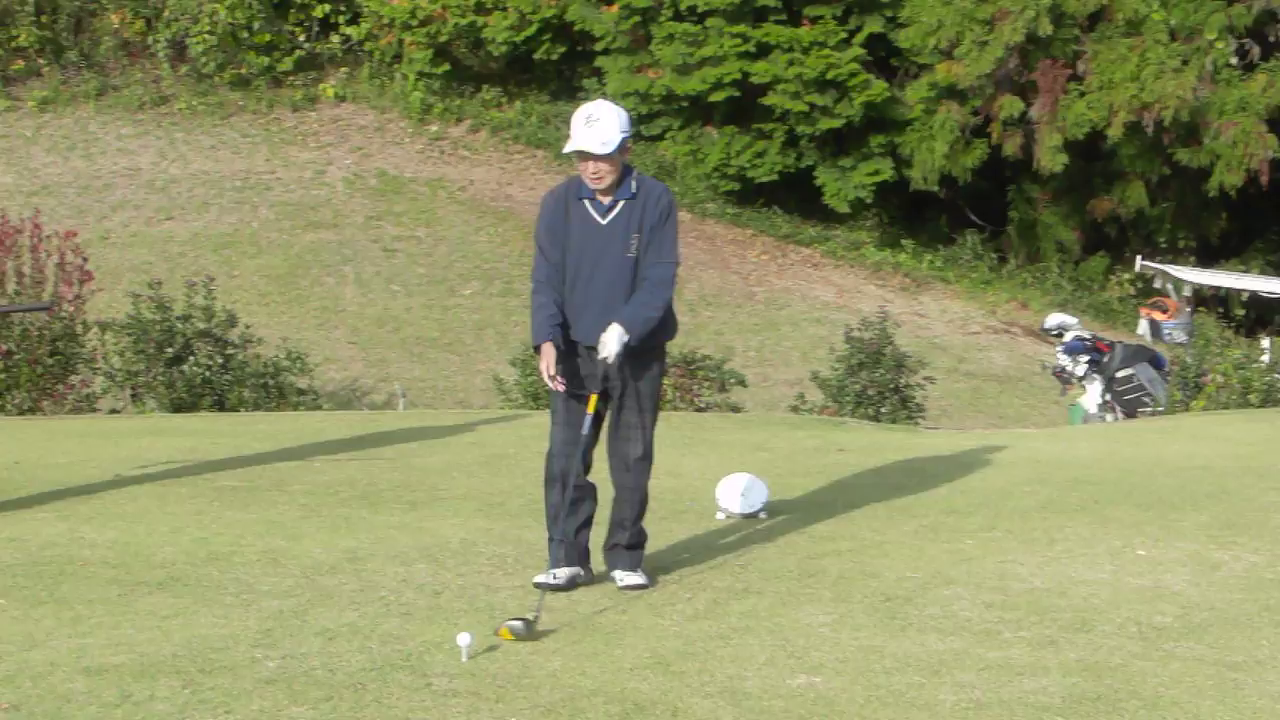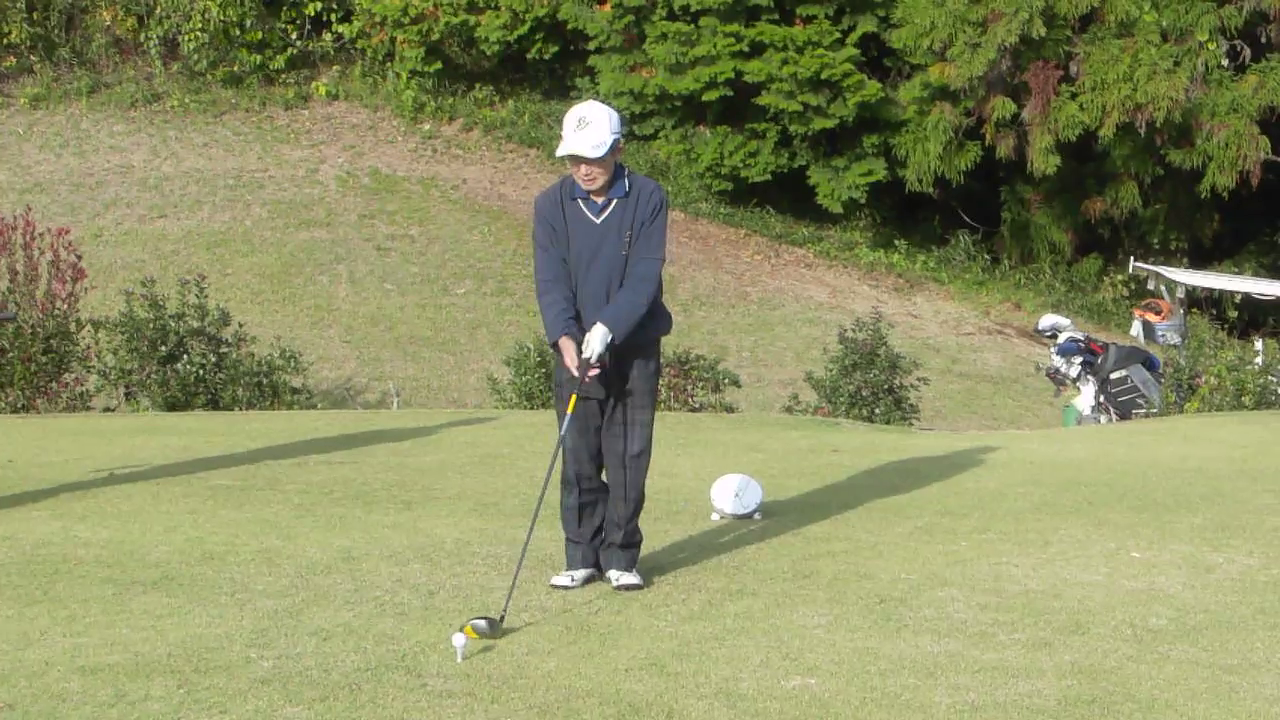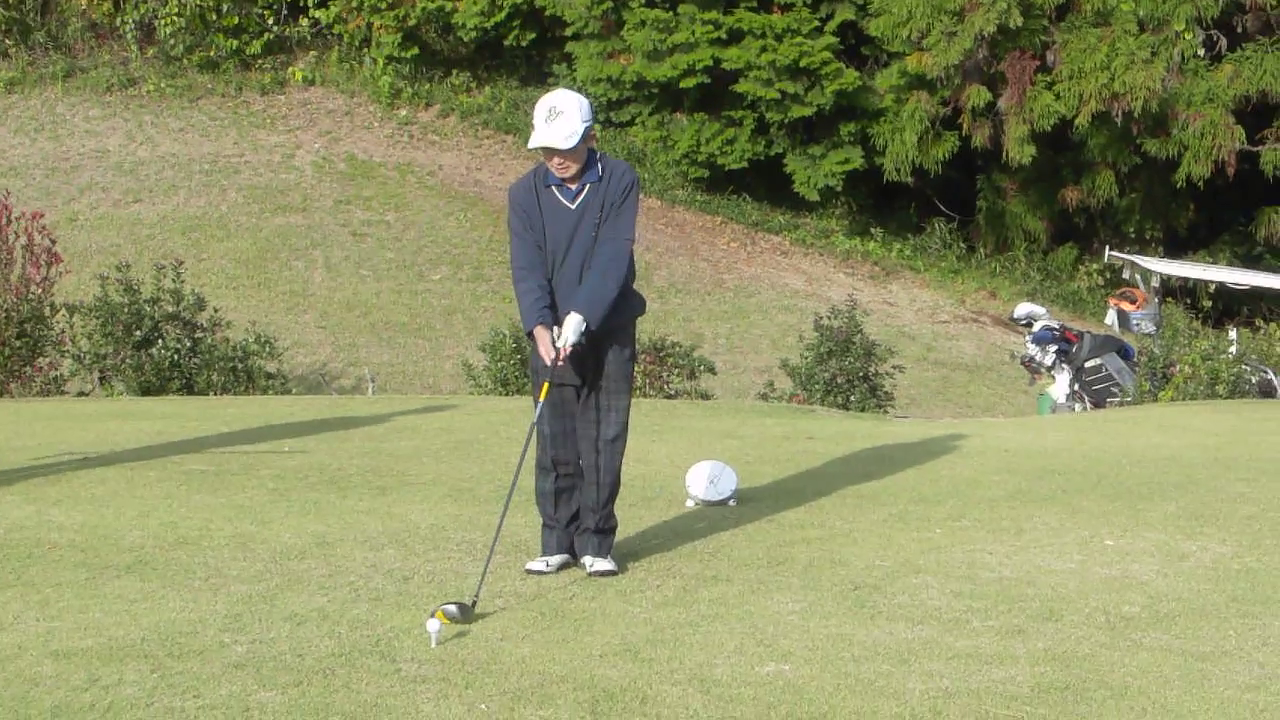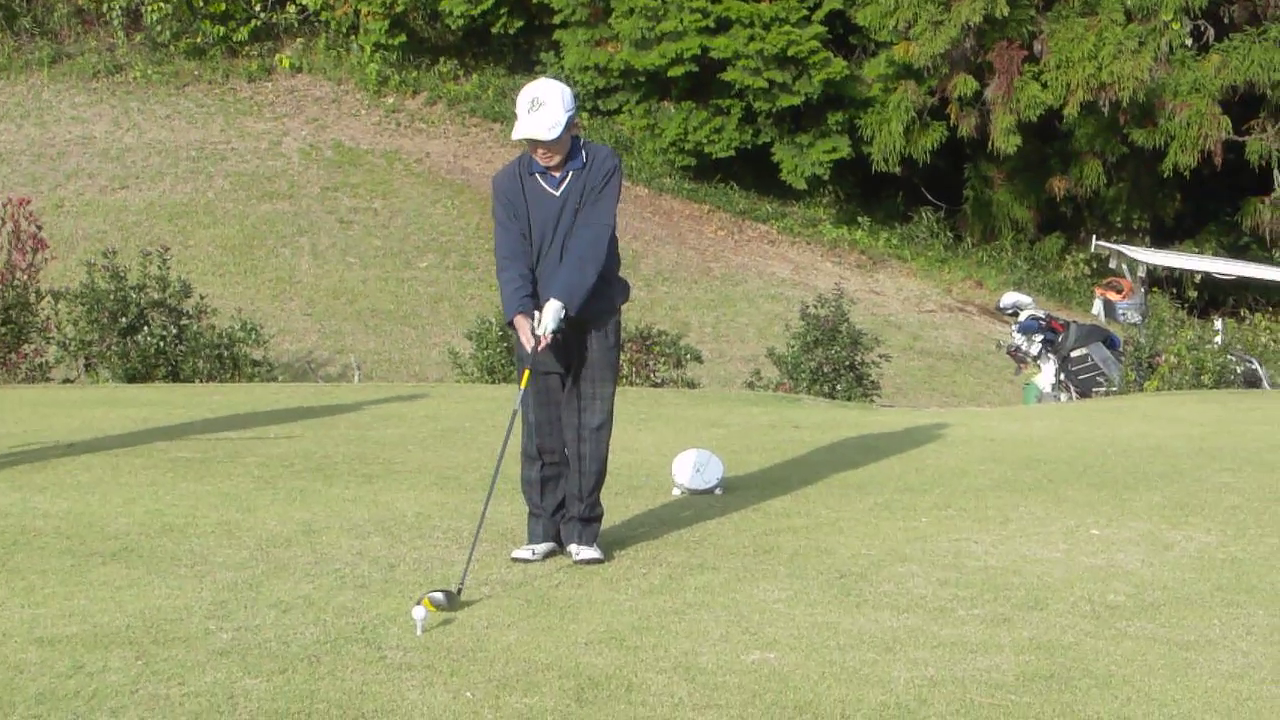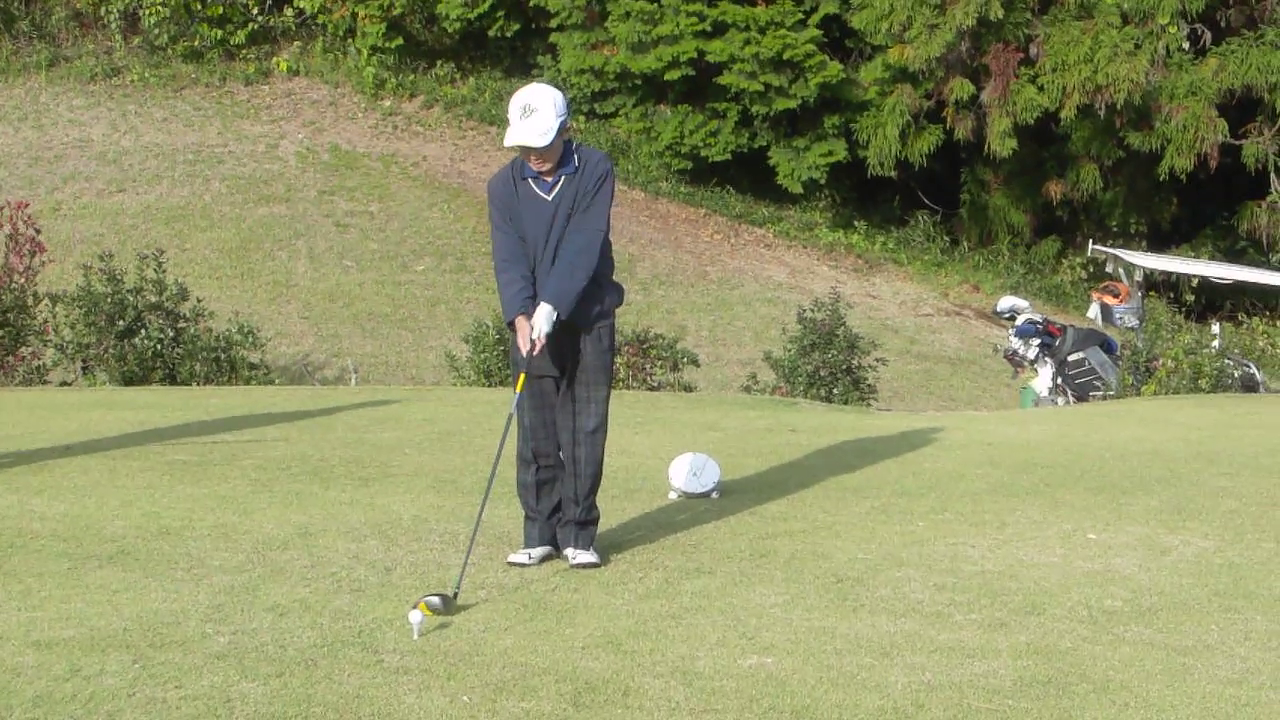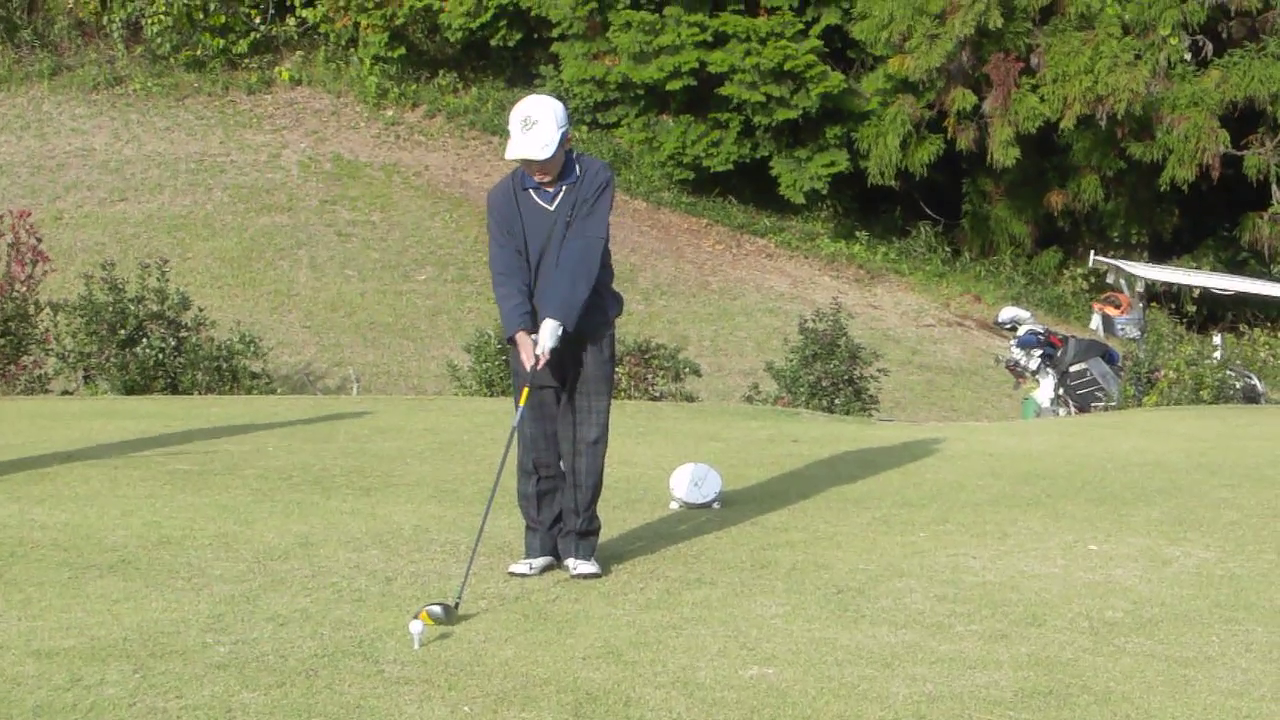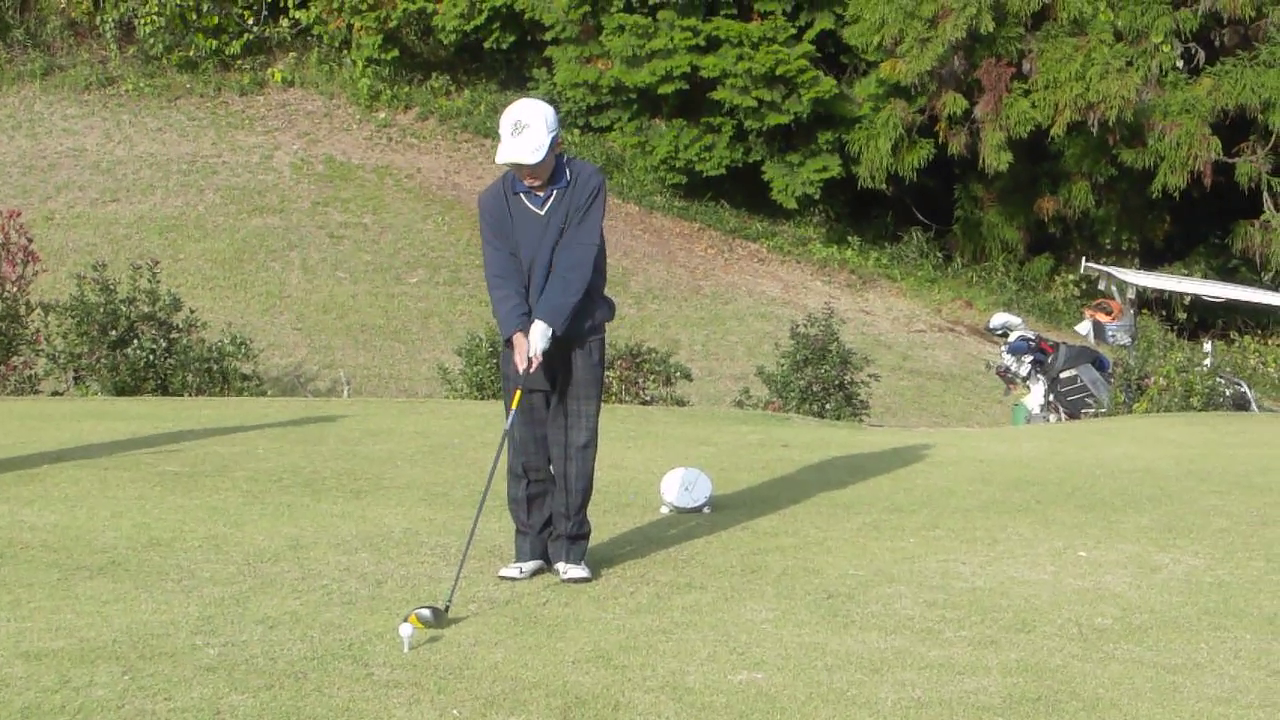
dt=0.2s
person 1, frame 1
left shoulder: (655, 200)
right shoulder: (557, 203)
left elbow: (660, 277)
right elbow: (547, 278)
left wrist: (624, 328)
right wrist: (547, 341)
left hip: (638, 349)
right hip: (575, 349)
left knee: (632, 458)
right knee: (565, 456)
left ankle: (626, 556)
right ankle: (568, 557)
person 1, frame 2
left shoulder: (648, 198)
right shoulder: (551, 204)
left elbow: (645, 274)
right elbow: (550, 280)
left wrist: (608, 328)
right wrist: (564, 338)
left hip: (635, 347)
right hip: (576, 348)
left knee: (628, 457)
right knee: (579, 458)
left ankle: (620, 556)
right ankle: (582, 556)
person 1, frame 3
left shoulder: (620, 181)
right shoulder: (525, 192)
left elbow: (612, 257)
right elbow: (527, 267)
left wrist: (581, 317)
right wrist: (539, 326)
left hip: (610, 332)
right hip: (552, 334)
left knee: (604, 440)
right knee: (555, 443)
left ankle: (595, 542)
right ankle: (558, 541)
person 1, frame 4
left shoulder: (603, 166)
right shoulder: (510, 181)
left elbow: (590, 243)
right elbow: (511, 255)
left wrist: (559, 303)
right wrist: (520, 314)
left hip: (594, 318)
right hip: (536, 319)
left knee: (589, 429)
right knee: (541, 431)
left ankle: (581, 530)
right ankle: (543, 529)
person 1, frame 5
left shoulder: (595, 170)
right shoulder: (503, 185)
left elbow: (582, 248)
right elbow: (509, 258)
left wrist: (552, 308)
right wrist: (521, 317)
left hip: (588, 321)
right hip: (532, 324)
left knee: (584, 432)
right knee: (536, 434)
left ankle: (577, 533)
right ankle: (540, 533)
person 1, frame 6
left shoulder: (595, 179)
right shoulder: (504, 196)
left elbow: (581, 256)
right elbow: (507, 271)
left wrist: (555, 322)
right wrist: (521, 331)
left hip: (588, 332)
right hip: (531, 336)
left knee: (585, 443)
right knee: (537, 445)
left ankle: (579, 544)
right ankle: (541, 543)
person 1, frame 7
left shoulder: (587, 184)
right shoulder: (495, 200)
left elbow: (577, 263)
right elbow: (502, 274)
left wrist: (546, 325)
right wrist: (518, 333)
left hip: (579, 336)
right hip: (523, 340)
left knee: (575, 447)
right knee: (526, 449)
left ankle: (568, 548)
right ankle: (531, 547)
